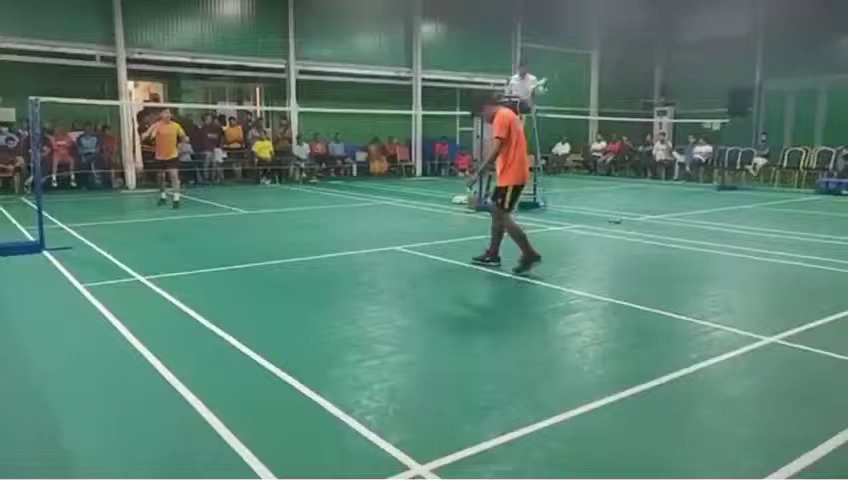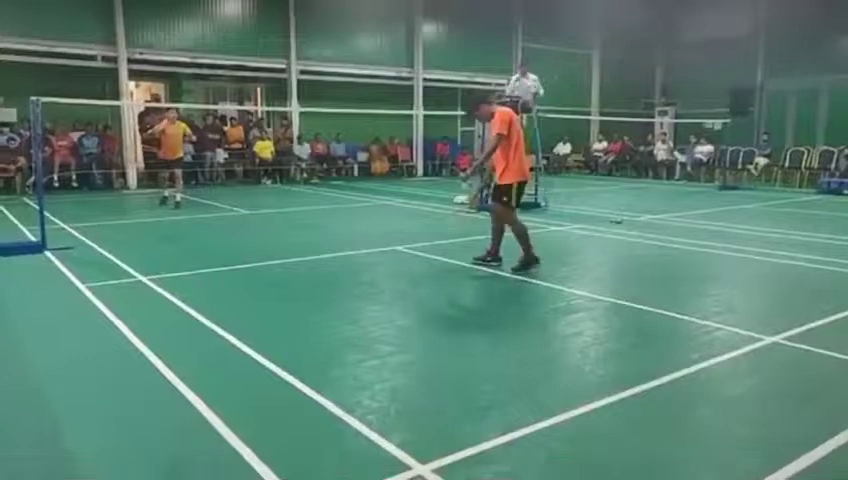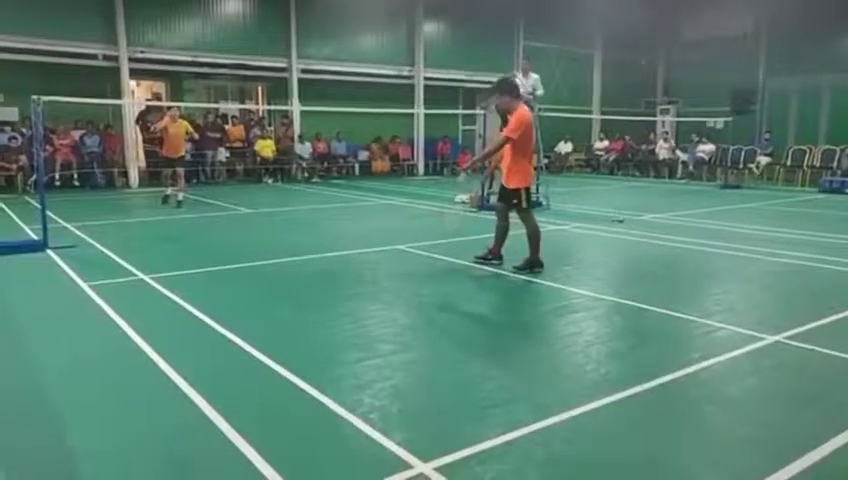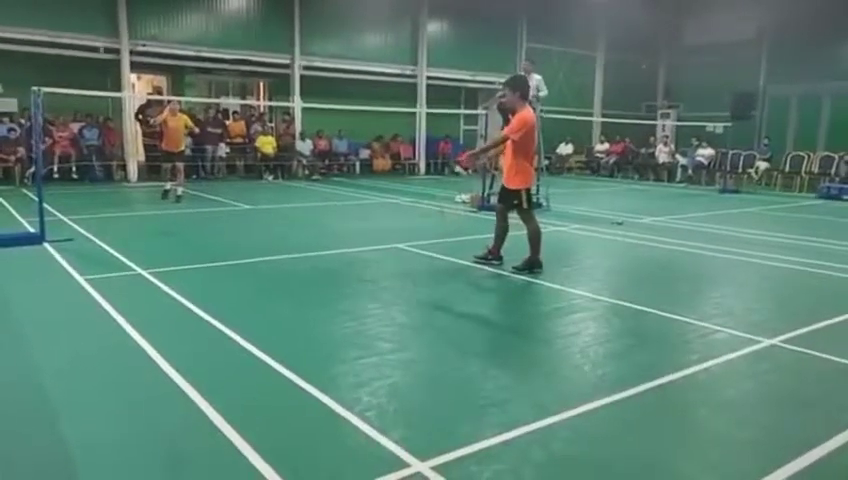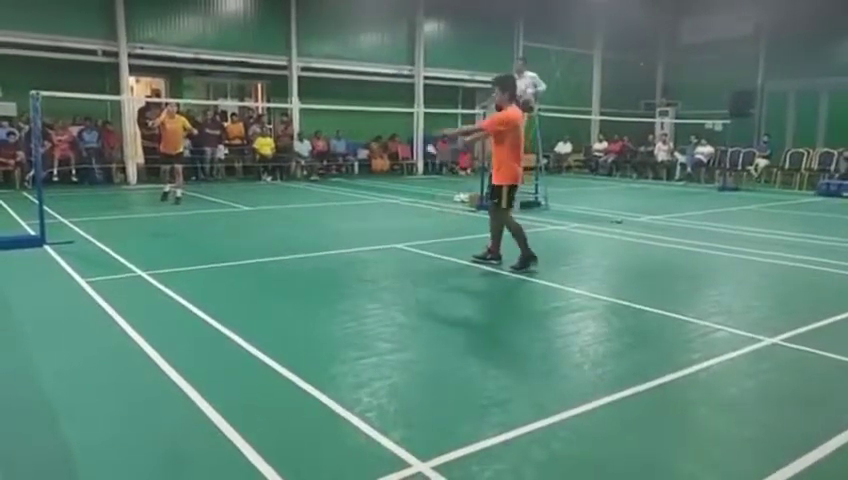
dt=0.4s
person 1, frame 1
left shoulder: (501, 117)
right shoulder: (508, 116)
left elbow: (496, 150)
left wrist: (478, 173)
left hip: (512, 175)
right hip: (510, 173)
left knee: (503, 215)
right knee: (496, 211)
left ankle: (529, 254)
right ankle: (493, 254)
person 1, frame 2
left shoulder: (501, 114)
right shoulder: (499, 118)
left elbow: (494, 146)
left wrist: (475, 166)
right wrist: (489, 172)
left hip: (513, 174)
right hip: (504, 174)
left knee: (508, 215)
right knee: (495, 210)
left ankle: (530, 256)
right ankle: (493, 254)
person 1, frame 3
left shoulder: (521, 115)
right shoulder: (516, 115)
left elbow: (498, 145)
left wrist: (474, 162)
right wrist: (494, 166)
left hip: (519, 177)
right hip: (509, 175)
left knee: (526, 216)
right knee: (501, 212)
left ankle: (535, 261)
right ankle: (495, 253)
person 1, frame 4
left shoulder: (524, 117)
right shoulder: (520, 115)
left elbow: (497, 142)
right elbow: (506, 143)
left wrist: (473, 154)
left hip: (520, 178)
right hip: (510, 177)
left knee: (527, 217)
right knee: (501, 212)
left ankle: (535, 260)
right ankle: (495, 253)
person 1, frame 5
left shoulder: (507, 116)
right shoulder: (512, 114)
left elbow: (476, 128)
right elbow: (486, 130)
left wrist: (452, 132)
right wrist: (466, 139)
left hip: (506, 175)
right hip: (502, 173)
left knee: (503, 215)
right knee: (495, 213)
left ankle: (527, 255)
right ankle: (493, 252)
